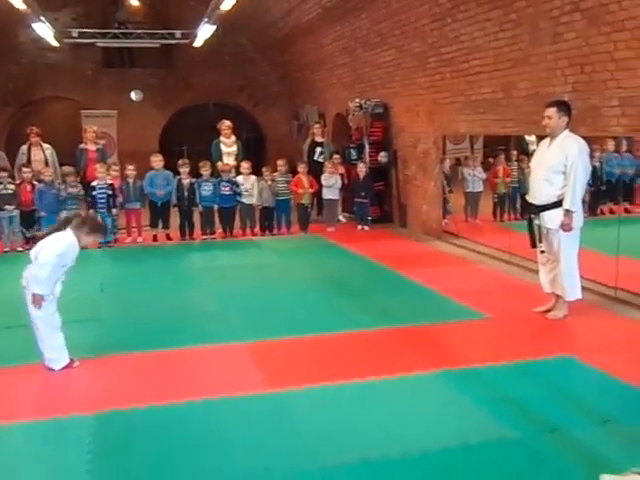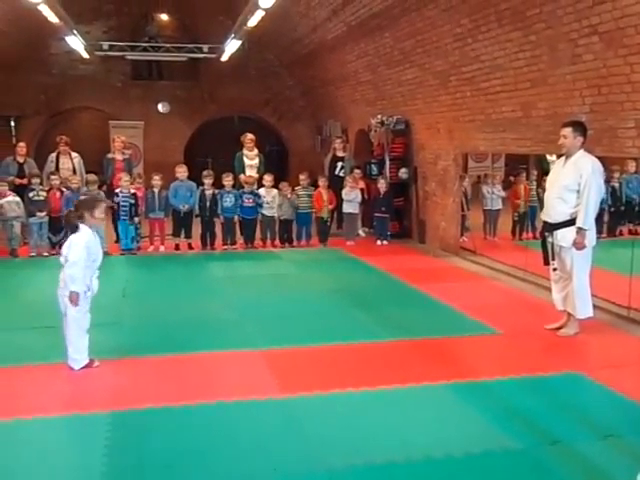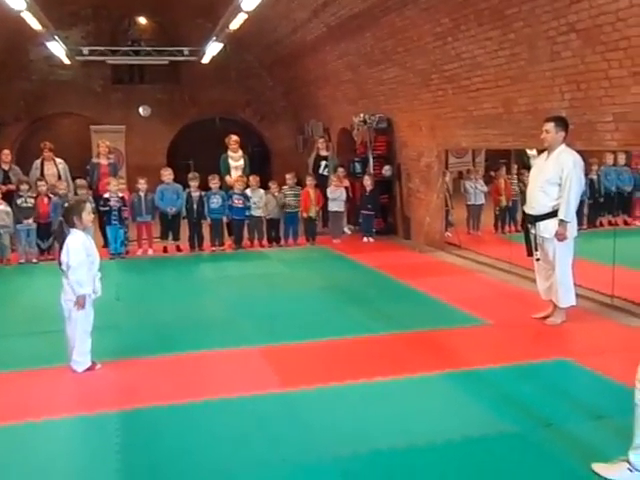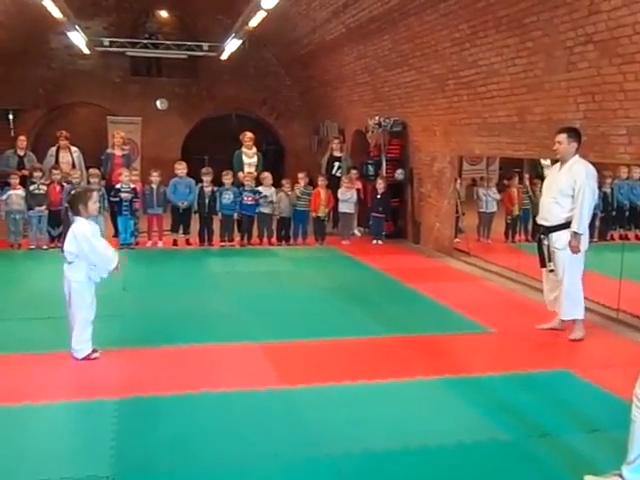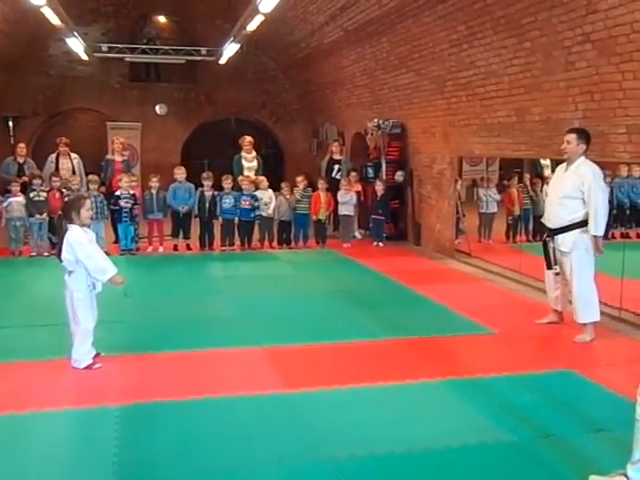
dt=1s
person 1, frame 1
left shoulder: (574, 145)
right shoulder: (544, 144)
left elbow: (576, 181)
left wrist: (568, 213)
right wrist: (532, 207)
left hip: (560, 213)
right hip: (541, 212)
left knee: (564, 258)
right knee: (546, 257)
left ankle: (563, 304)
right ankle: (554, 299)
person 1, frame 2
left shoulder: (588, 165)
right shoulder: (560, 163)
left elbow: (589, 201)
left wrist: (581, 232)
right wrist: (546, 225)
left hip: (572, 231)
right hip: (555, 230)
left knee: (575, 276)
right knee: (558, 275)
left ankle: (574, 321)
right ankle: (565, 316)
person 1, frame 3
left shoulder: (569, 159)
right shoulder: (541, 159)
left elbow: (570, 194)
left wrist: (563, 224)
right wrist: (529, 217)
left hip: (555, 223)
right hip: (538, 222)
left knee: (559, 266)
right knee: (543, 266)
left ankle: (561, 310)
right ankle: (552, 305)
person 1, frame 4
left shoulder: (582, 170)
right shoulder: (555, 169)
left elbow: (584, 205)
left wrist: (576, 235)
right wrist: (542, 229)
left hip: (567, 235)
right hip: (550, 233)
left knee: (568, 280)
right knee: (551, 278)
left ankle: (578, 325)
right ankle: (559, 319)
person 1, frame 5
left shoulder: (588, 172)
right shoulder: (561, 169)
left elbow: (598, 205)
left wrist: (596, 236)
right wrist: (548, 228)
left hip: (575, 237)
right hip: (555, 235)
left knee: (580, 281)
right knee: (553, 277)
left ankle: (589, 327)
right ankle: (556, 313)
person 2, frame 1
left shoulder: (69, 239)
right shoulder: (66, 241)
right elbow: (44, 265)
left wrist: (44, 289)
right wrist: (37, 291)
left hip: (45, 286)
right hip: (39, 288)
left knee: (50, 322)
right knee: (46, 322)
left ankle: (59, 358)
right ankle: (57, 360)
person 2, frame 2
left shoulder: (88, 234)
right shoulder: (82, 237)
right elbow: (74, 266)
left wrist: (79, 289)
right wrist: (74, 290)
left hip: (82, 287)
right hip: (77, 288)
left knee: (79, 323)
right knee: (77, 323)
left ankle: (79, 357)
right ankle: (78, 360)
person 2, frame 3
left shoulder: (82, 237)
right shoulder: (76, 240)
right elbow: (76, 270)
right wrist: (81, 294)
left hip: (83, 291)
right hip: (78, 293)
left knee: (82, 327)
right knee: (80, 327)
left ankle: (81, 359)
right ankle: (81, 363)
person 2, frame 4
left shoulder: (87, 225)
right shoulder: (81, 228)
left elbow: (99, 247)
right elbow: (95, 251)
left wrist: (113, 258)
right wrist: (113, 262)
left hip: (83, 276)
right hip: (78, 277)
left knee: (85, 313)
right knee: (82, 314)
left ankle: (84, 346)
right ankle: (81, 350)
person 2, frame 5
left shoulder: (84, 232)
right shoulder: (74, 235)
left elbow: (98, 255)
right elbow: (90, 260)
left wrist: (112, 272)
right wrist: (110, 275)
left hip: (85, 283)
right hip: (79, 285)
left knee: (88, 320)
right knee: (83, 322)
left ankle: (87, 351)
right ankle: (81, 359)
